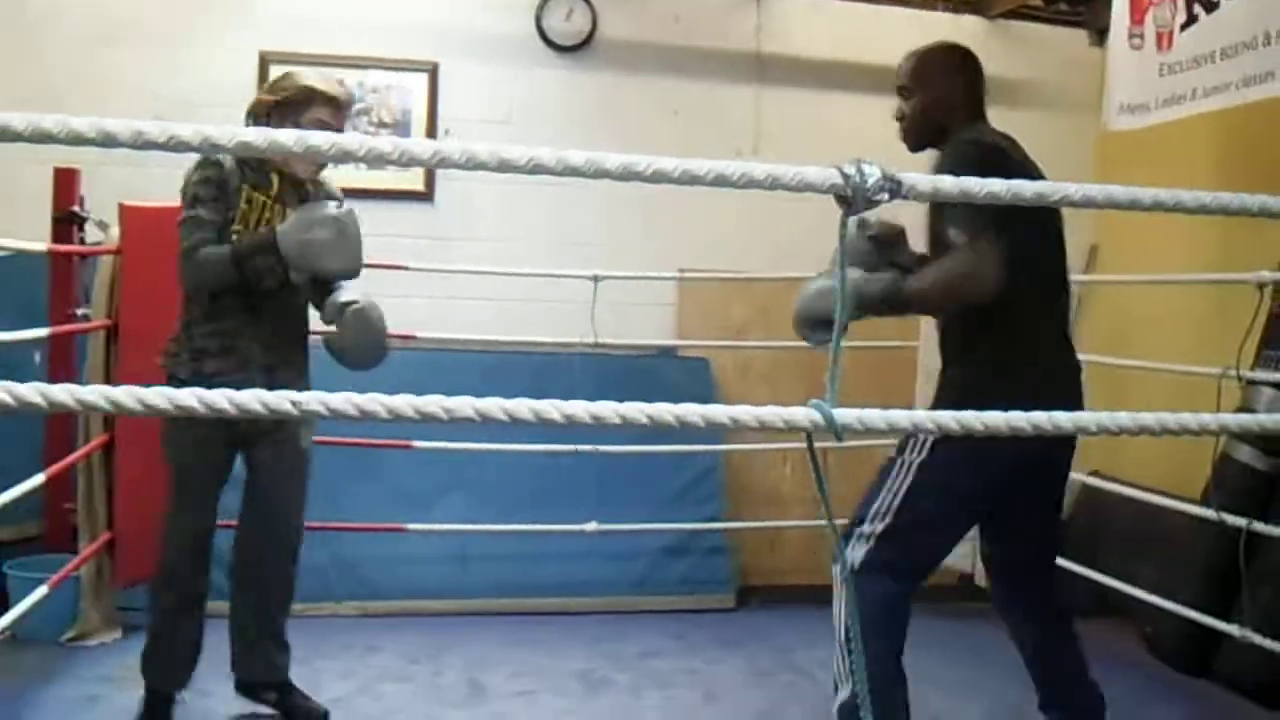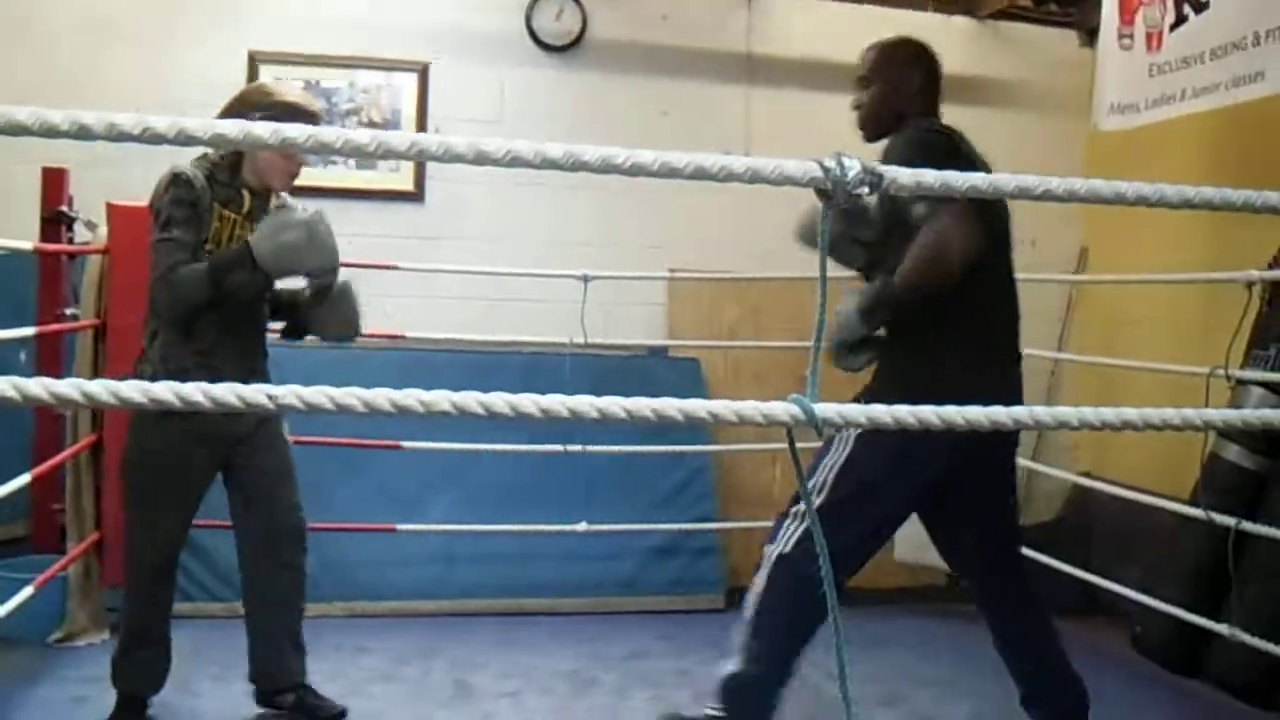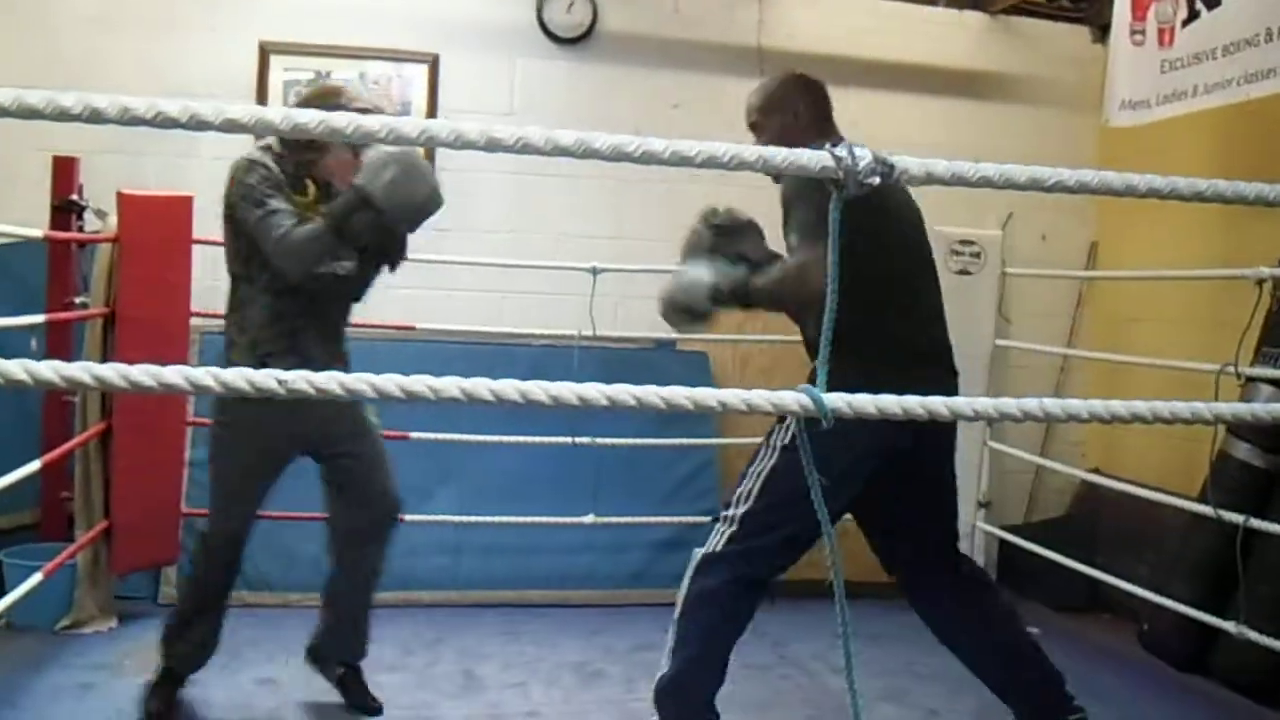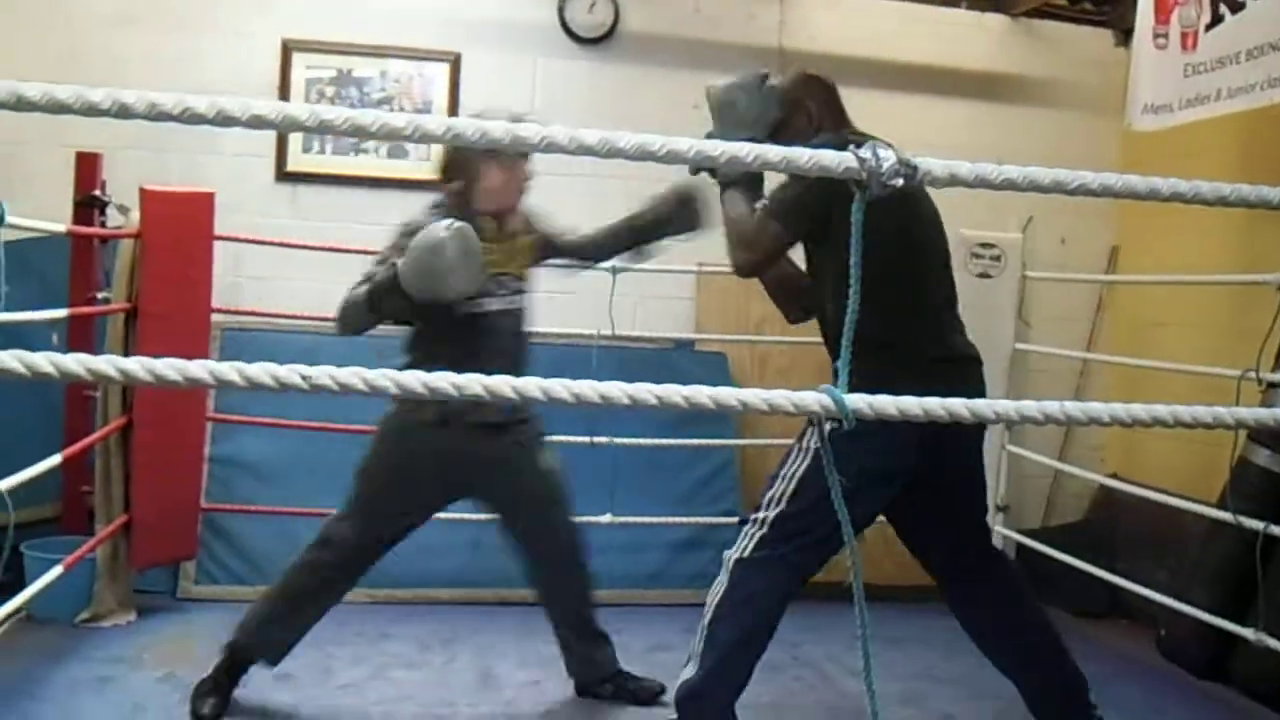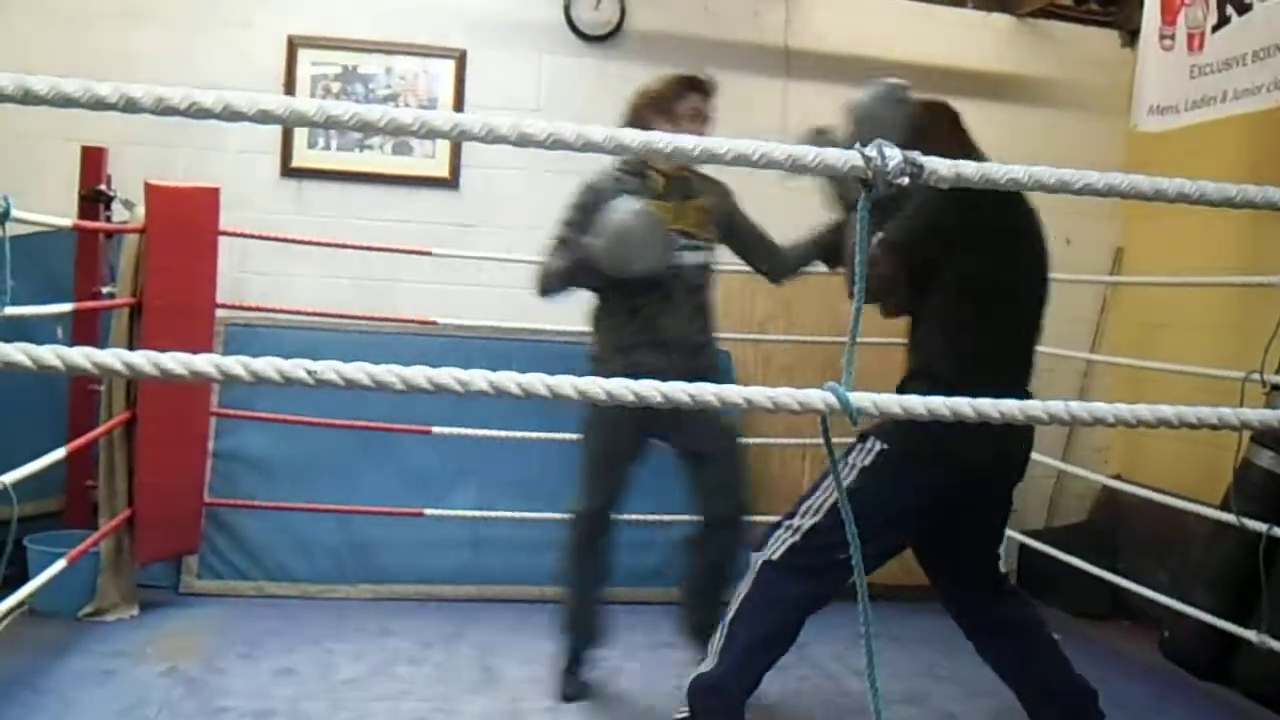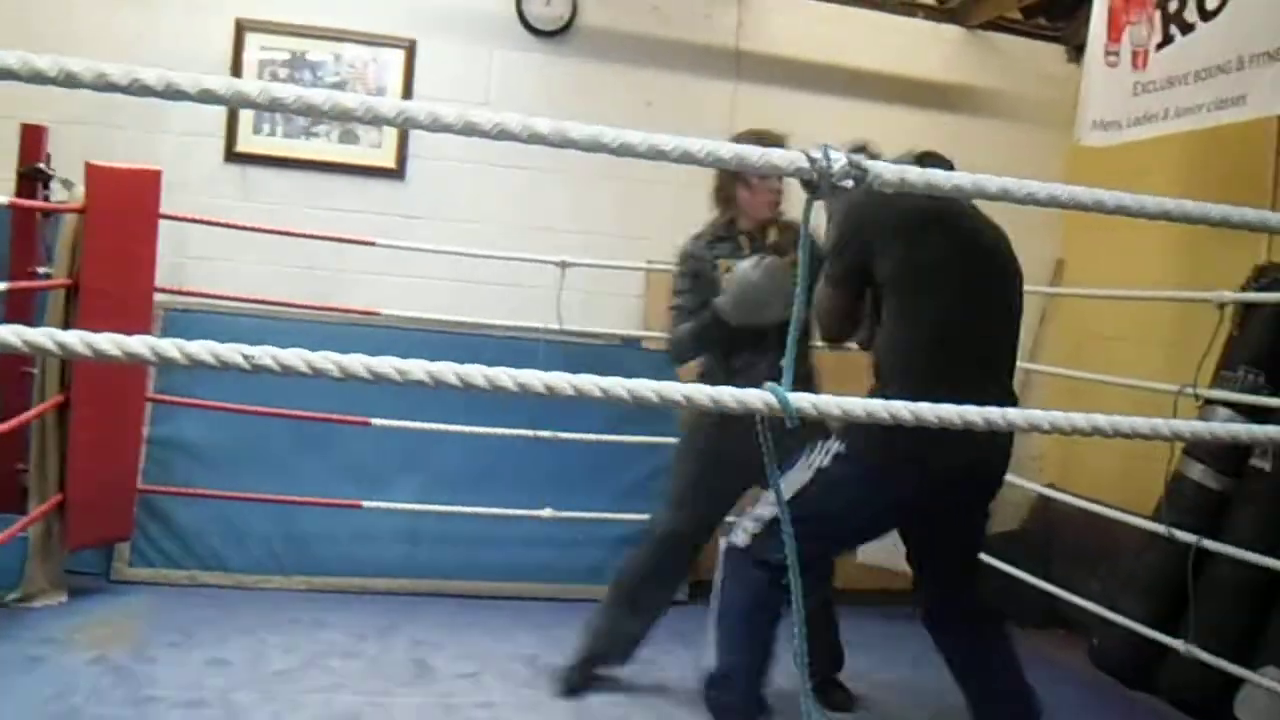
dt=0.3s
person 1, frame 1
left shoulder: (968, 161)
right shoulder: (1012, 165)
left elbow: (978, 278)
left wrist: (869, 292)
right wrist: (909, 267)
left hip: (984, 404)
right hip: (1047, 403)
left knee: (873, 563)
right knee: (1024, 578)
person 1, frame 2
left shoulder: (914, 149)
right shoulder: (951, 155)
left elbow: (955, 240)
left wrist: (874, 302)
right wrist: (873, 255)
left hip: (921, 392)
right hip: (985, 394)
left knee: (805, 546)
right knee: (994, 566)
person 1, frame 3
left shoulder: (816, 173)
right shoulder: (876, 182)
left elbow: (815, 284)
left wrist: (722, 284)
right wrist: (753, 262)
left hip: (859, 401)
right hip: (926, 396)
left knee: (730, 559)
right knee: (936, 566)
person 1, frame 4
right shoulder: (887, 181)
left elbow: (749, 255)
right elbow: (798, 303)
left wrist: (734, 181)
right wrist: (744, 192)
left hip: (880, 401)
right hip: (951, 395)
left knee: (762, 560)
right knee: (971, 566)
person 1, frame 5
left shoulder: (948, 195)
right shoulder: (1006, 208)
left elbow: (877, 285)
right elbow: (906, 295)
left wrist: (866, 213)
left hip: (934, 431)
right hip: (999, 435)
left knee: (790, 563)
right knee: (978, 588)
person 1, frame 6
left shoulder: (874, 206)
right shoulder: (988, 235)
left elbow: (829, 323)
left hip: (900, 432)
right hip: (980, 443)
left knee: (756, 556)
right knee: (954, 600)
person 2, frame 1
left shoulder: (322, 200)
right shoulder: (218, 173)
left elbow: (330, 280)
right elbow: (194, 268)
left wrist: (348, 308)
right wrist: (274, 249)
left hip: (280, 392)
right hip: (203, 386)
left knee: (276, 538)
right knee: (187, 537)
person 2, frame 2
left shoulder: (275, 211)
right shoulder: (185, 186)
right elbow: (173, 287)
left wrist: (308, 303)
right wrist: (252, 255)
left hip: (249, 403)
right hip: (174, 402)
left knee: (279, 534)
right knee: (154, 549)
person 2, frame 3
left shoulder: (334, 196)
right shoulder: (257, 174)
right elbow: (293, 256)
left wrist: (388, 232)
right wrist: (364, 206)
right hip: (261, 387)
left knee: (374, 510)
right knee: (228, 530)
left ankle: (339, 653)
right ankle: (176, 666)
person 2, frame 4
left shoulder: (521, 230)
right shoulder: (431, 230)
left elbow: (589, 247)
right elbow: (352, 316)
left wrist: (661, 217)
right wrist: (399, 283)
left hip: (504, 428)
right hip: (427, 427)
left knee: (560, 551)
right knee: (348, 545)
left ankle: (595, 672)
right ankle: (239, 660)
person 2, frame 5
left shoulder: (709, 196)
right shoulder: (606, 191)
left elbow: (778, 264)
right elbow: (550, 278)
left wrist: (841, 233)
right wrist: (593, 260)
left hip: (692, 379)
right hip: (622, 378)
left knee: (726, 508)
right knee: (595, 509)
left ankle: (704, 625)
right ankle: (579, 643)
person 2, frame 6
left shoulder: (795, 242)
right shoulder: (703, 252)
right elbow: (680, 344)
right wrist: (724, 314)
left hip: (792, 423)
right hip: (723, 421)
right knee: (674, 536)
left ankle: (823, 669)
right ankle: (603, 646)
